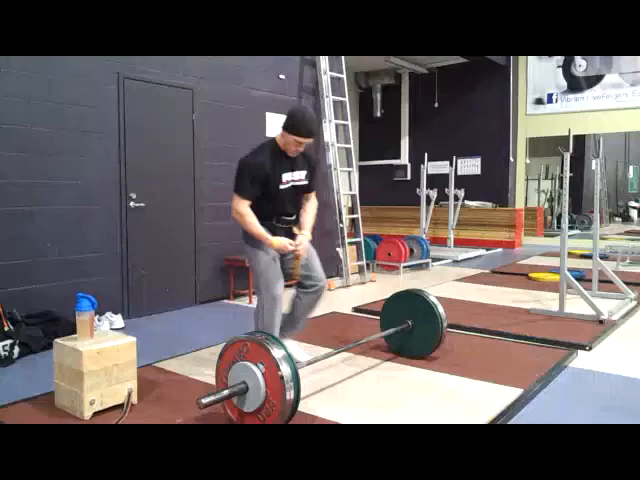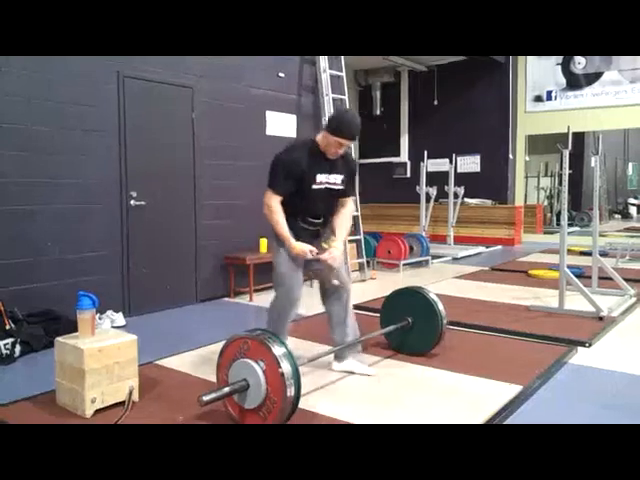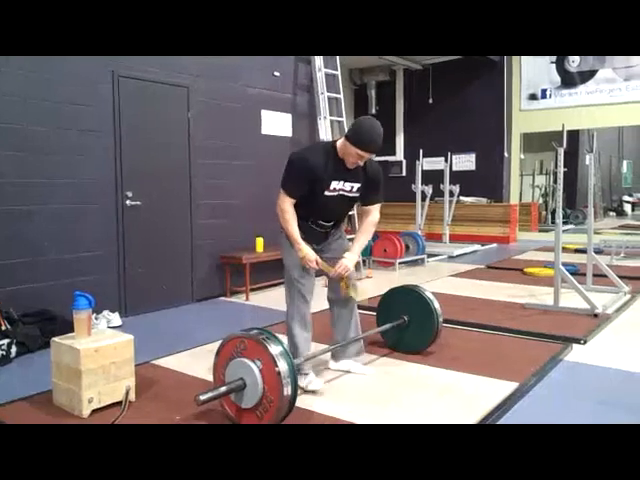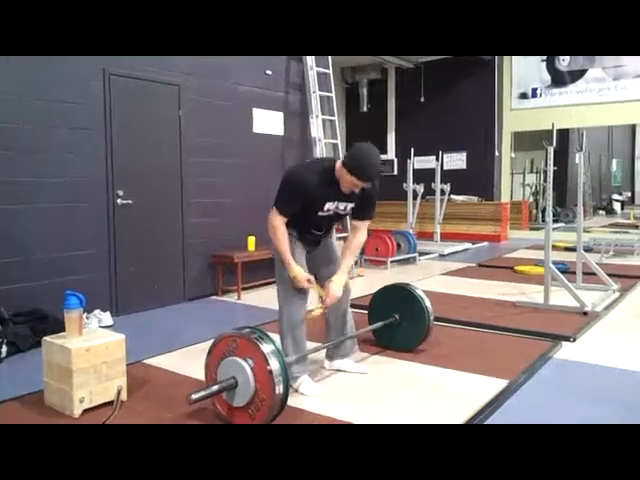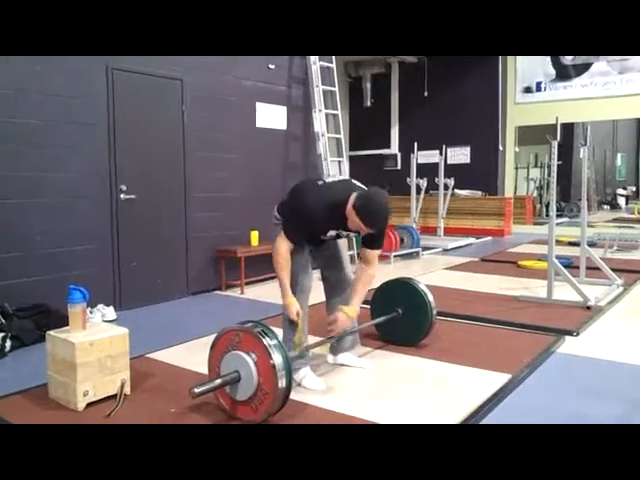
dt=0.3s
person 1, frame 1
left shoulder: (307, 160)
right shoulder: (256, 162)
left elbow: (310, 200)
right elbow: (239, 208)
left wrist: (305, 234)
right wrist: (269, 240)
left hip: (293, 232)
right hip: (261, 234)
left knee: (314, 281)
right knee: (272, 295)
left ankle: (288, 338)
person 1, frame 2
left shoulder: (347, 164)
right shoulder: (293, 158)
left elbow: (346, 206)
right elbow: (271, 203)
left wrist: (338, 244)
right wrist: (292, 244)
left hip: (322, 236)
right hip: (291, 235)
left knee: (339, 290)
right knee: (289, 295)
left ankle: (345, 356)
person 1, frame 3
left shoulder: (371, 171)
right shoulder: (308, 160)
left elbow: (371, 216)
right elbow: (284, 203)
left wrist: (352, 255)
right wrist: (300, 247)
left hip: (333, 234)
right hip: (299, 232)
left knee: (345, 292)
right knee: (301, 295)
left ankle: (343, 356)
right ankle: (300, 368)
person 1, frame 4
left shoulder: (367, 189)
right shoulder: (304, 178)
left elbow: (358, 233)
right elbow: (275, 221)
left wrist: (340, 276)
right wrist: (292, 268)
left hip: (322, 237)
right hip: (291, 236)
left knee: (339, 292)
right knee: (294, 299)
left ankle: (338, 356)
right ankle: (296, 372)
person 1, frame 5
left shoulder: (375, 215)
right shoulder: (314, 207)
left elbow: (368, 265)
right elbow: (282, 248)
left wrist: (351, 309)
right wrist: (287, 297)
left hip: (327, 231)
right hip: (292, 223)
left knee: (343, 281)
right knee: (299, 288)
left ankle: (341, 349)
right ankle: (297, 365)
